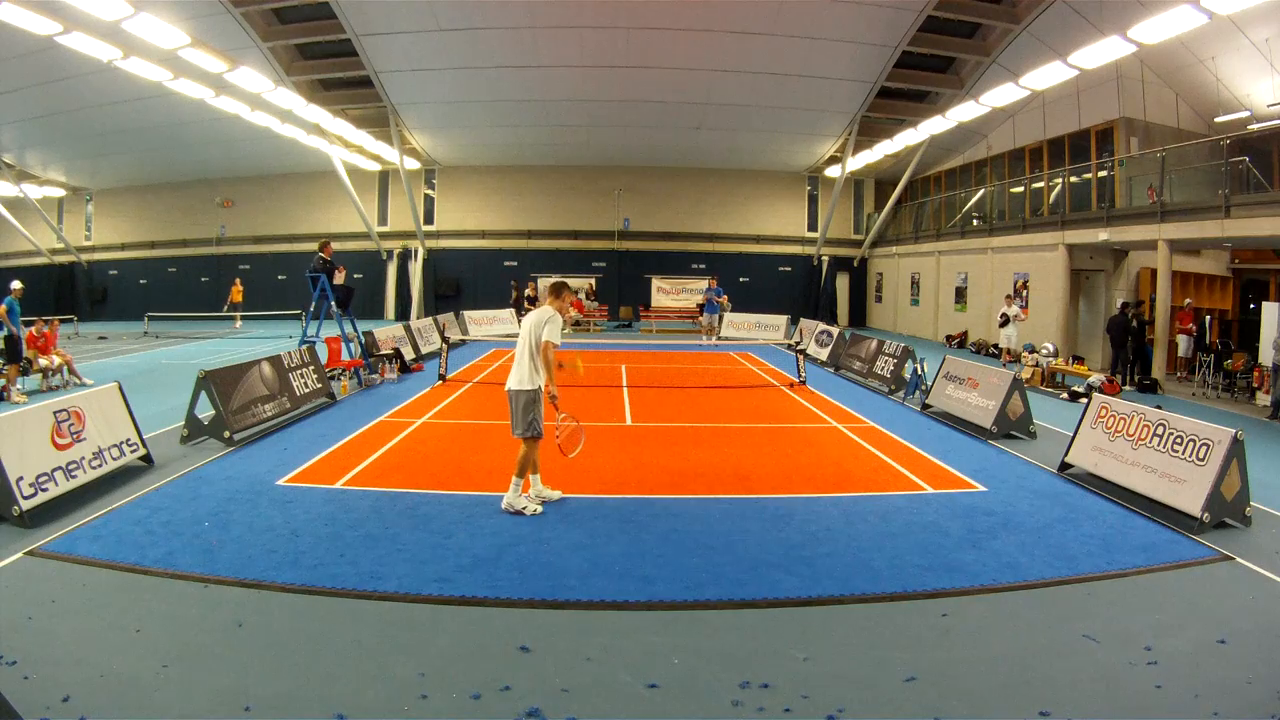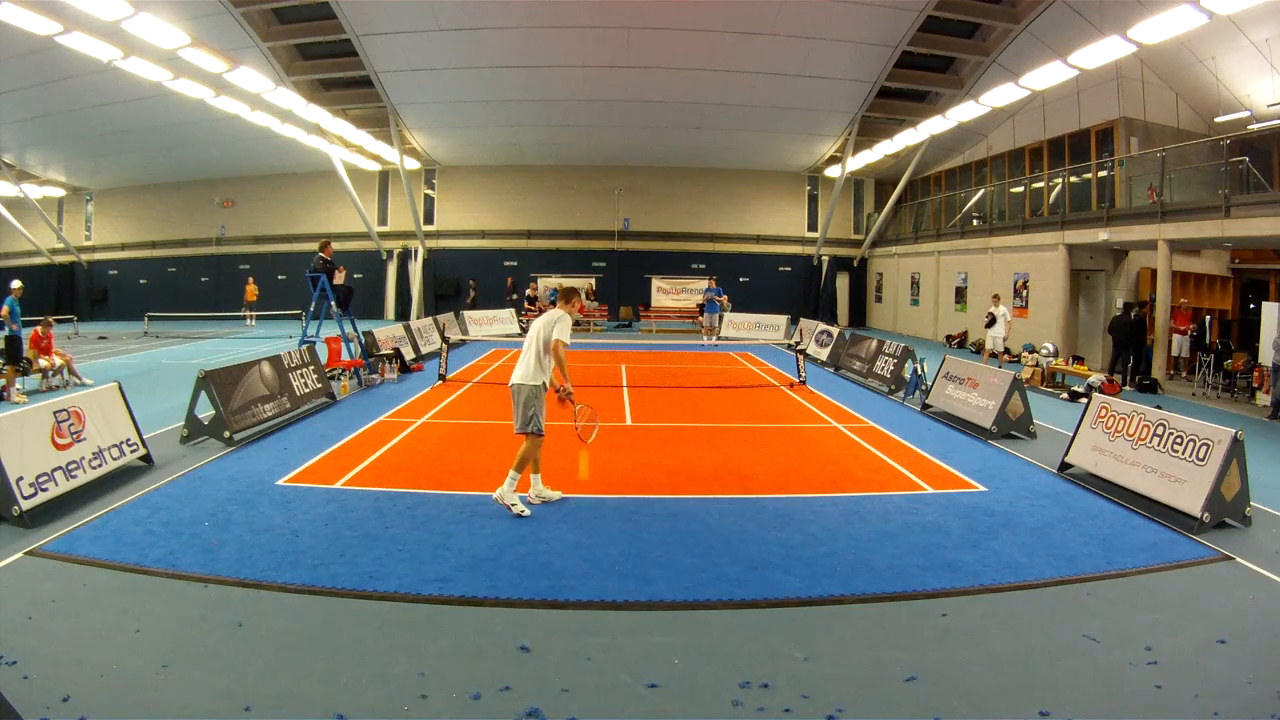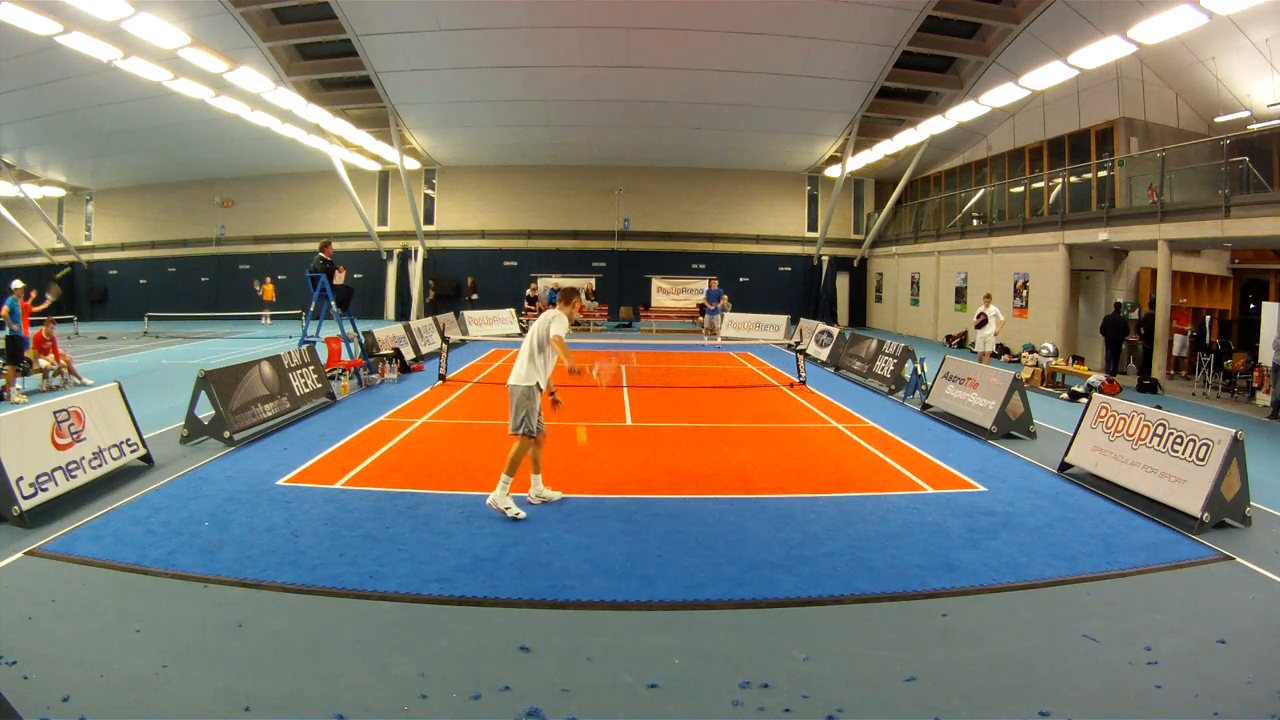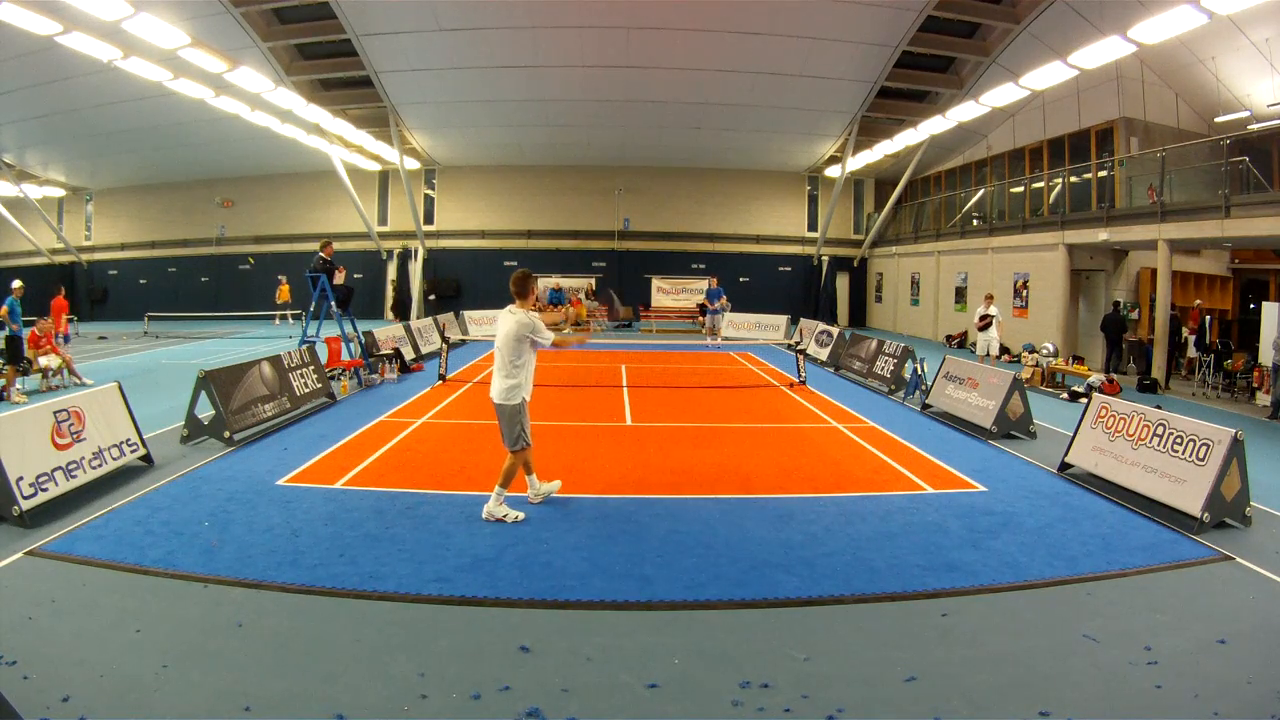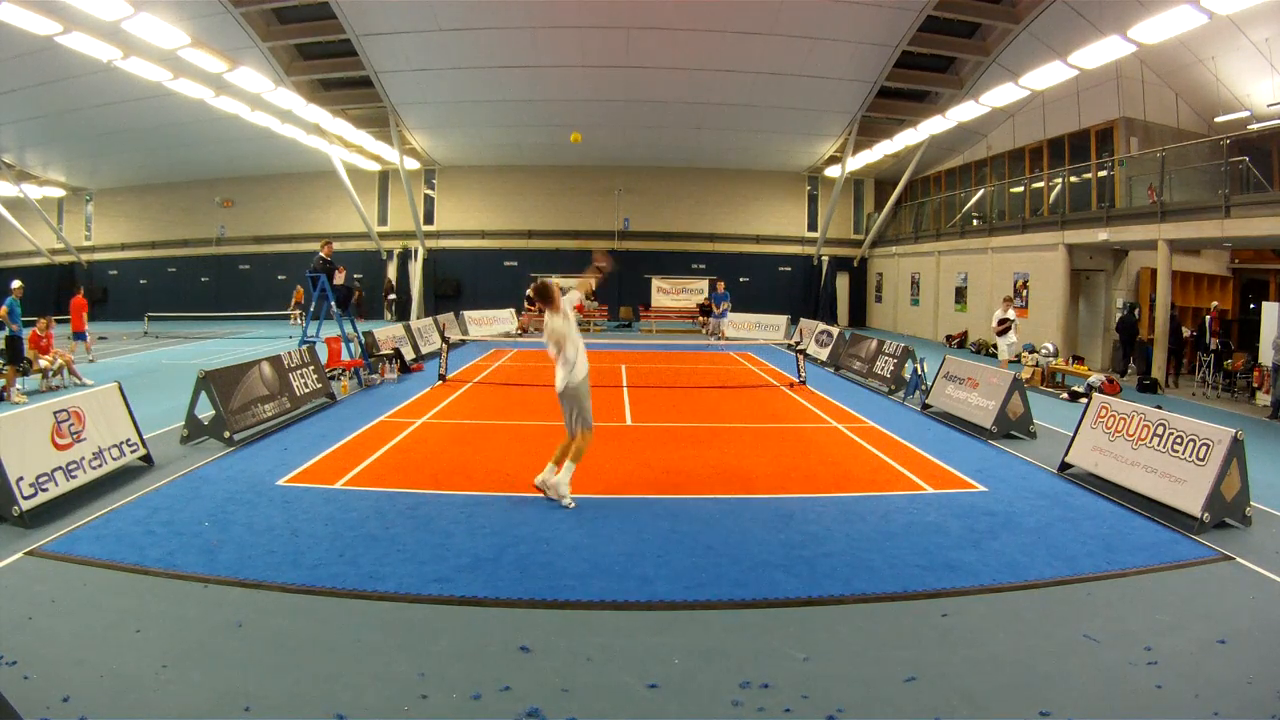
dt=1s
person 1, frame 1
left shoulder: (533, 315)
right shoulder: (553, 317)
right elbow: (545, 349)
left wrist: (553, 365)
right wrist: (551, 384)
left hip: (518, 382)
right hip: (528, 385)
left knee: (533, 438)
right knee: (531, 440)
left ankle: (536, 490)
right ankle: (513, 497)
person 1, frame 2
left shoulder: (543, 318)
right shoulder: (563, 318)
right elbow: (556, 348)
left wrist: (554, 386)
right wrist: (566, 381)
left hip: (524, 381)
right hip: (530, 383)
left knee: (537, 436)
right knee: (533, 437)
left ankle: (537, 489)
right ankle: (507, 490)
person 1, frame 3
left shoulder: (547, 317)
right shoulder: (559, 318)
right elbow: (557, 340)
left wrist: (552, 392)
right wrist: (569, 362)
left hip: (528, 384)
right hip: (526, 384)
left knee: (539, 437)
right knee: (525, 438)
left ankle: (537, 490)
right ankle: (500, 495)
person 1, frame 4
left shoulder: (509, 313)
right shoulder: (527, 323)
right elbow: (557, 342)
right wrist: (579, 339)
left hip: (508, 392)
right hip: (512, 395)
left knee: (524, 442)
right knee: (518, 450)
left ankle: (535, 488)
right ankle: (494, 506)
person 1, frame 5
left shoulder: (562, 307)
right shoulder: (551, 324)
left elbow: (581, 289)
right elbow: (557, 351)
left wrist: (596, 270)
left hip: (575, 382)
right hip: (573, 384)
left knee: (573, 436)
right knee: (583, 435)
left ankle: (547, 477)
right ankle: (560, 482)
